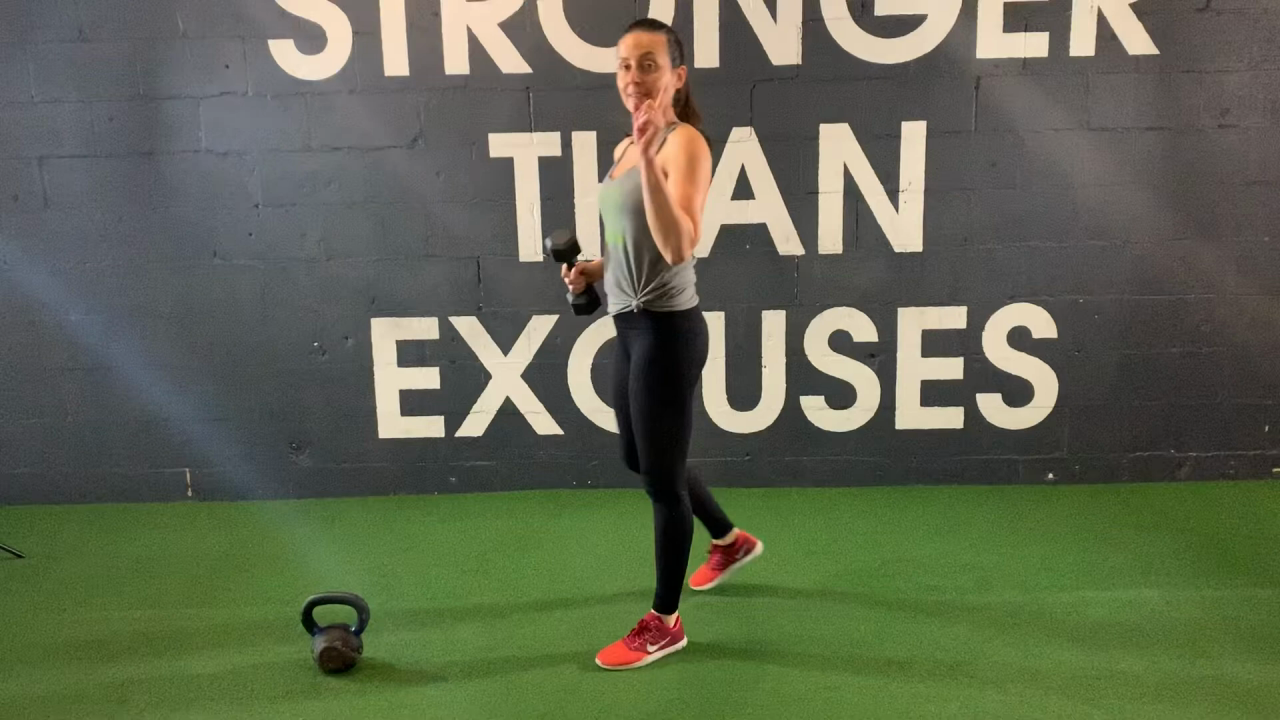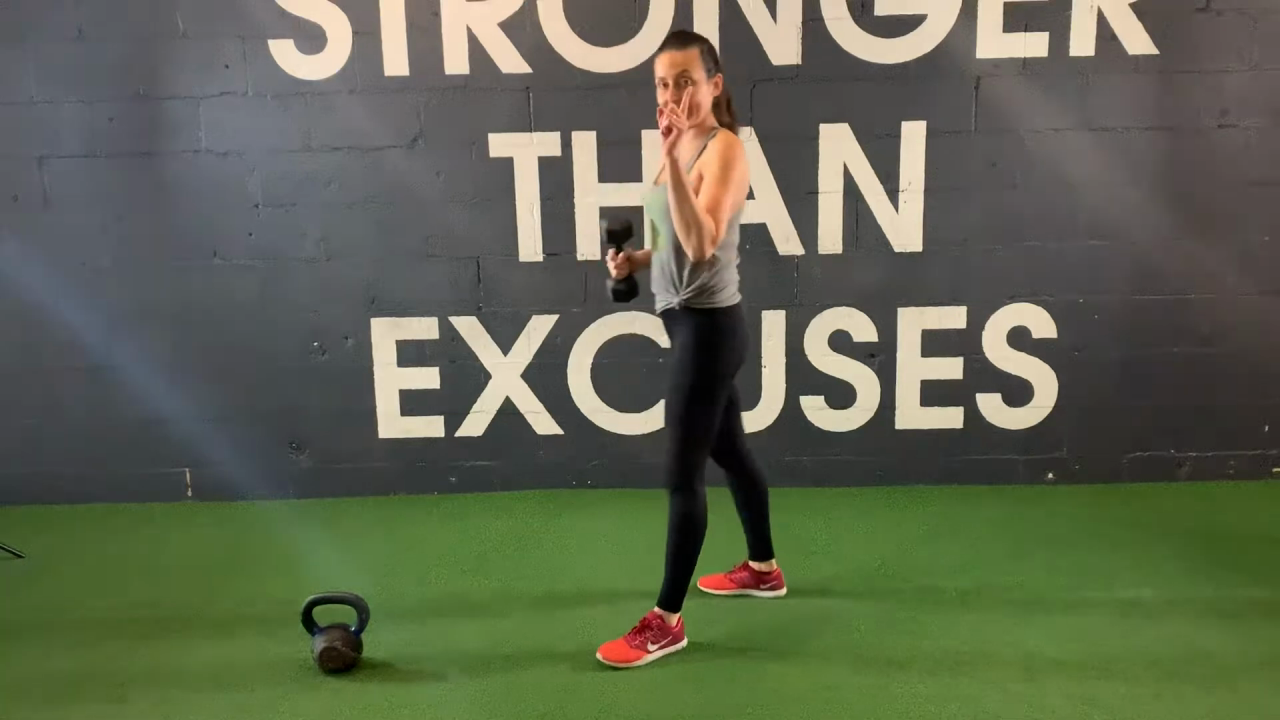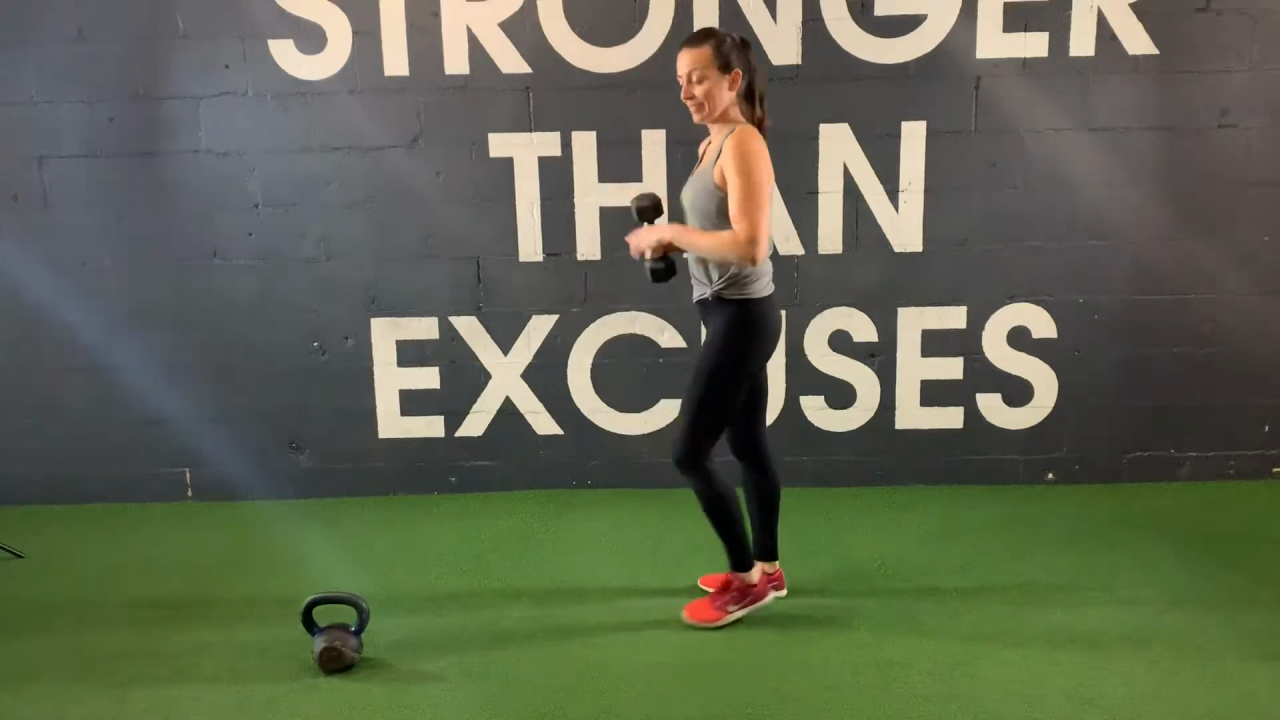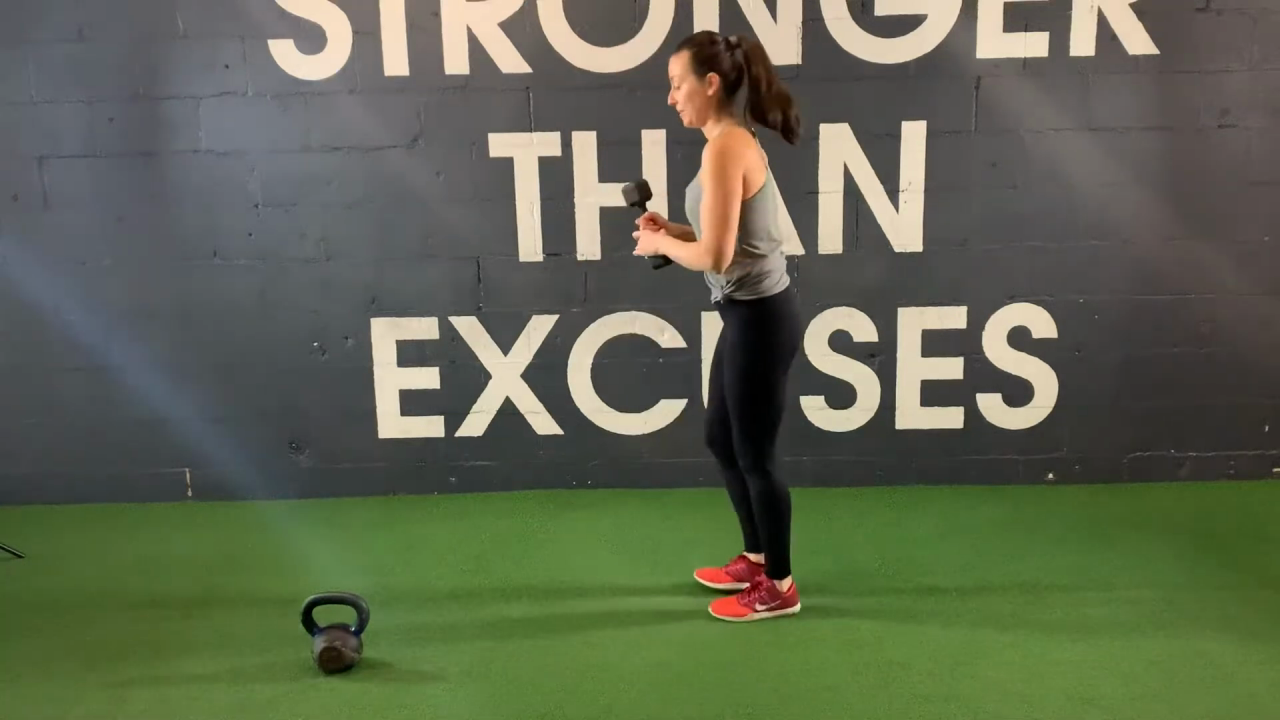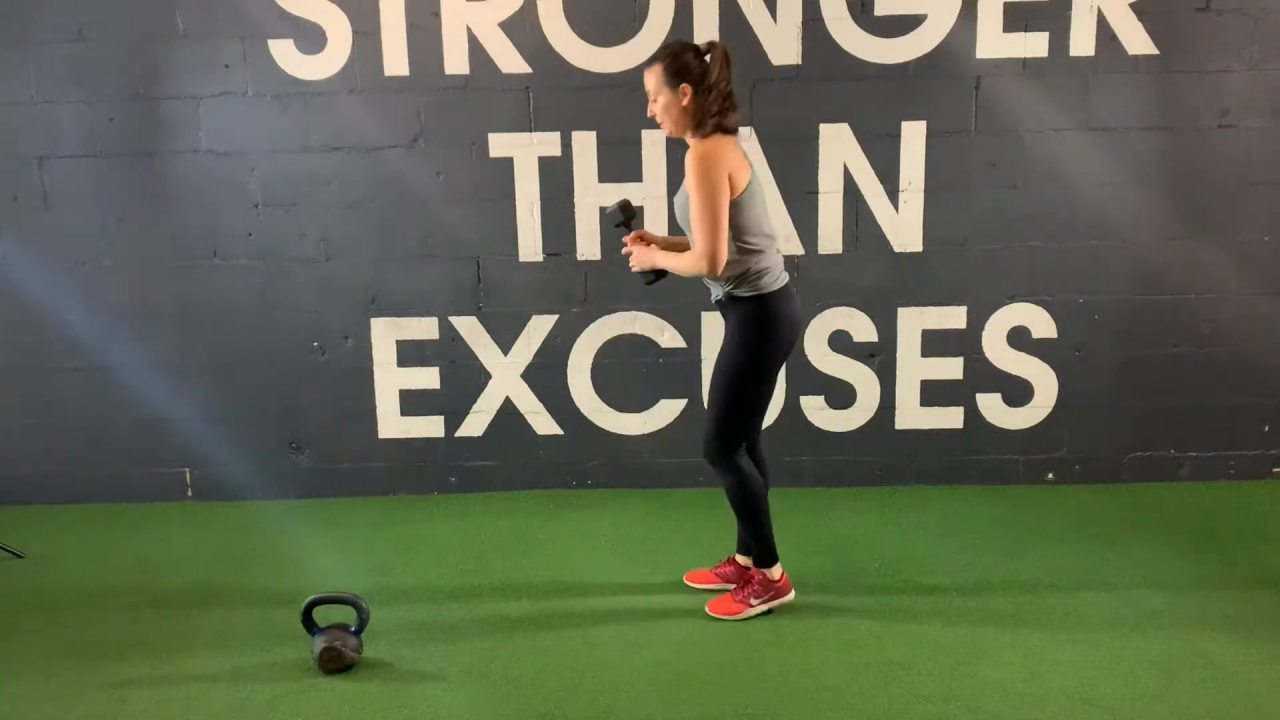
dt=0.3s
person 1, frame 1
left shoulder: (685, 144)
right shoulder: (627, 146)
left elbow: (677, 248)
left wrist: (647, 161)
right wrist: (595, 268)
left hip: (667, 330)
right hip: (631, 327)
left knee: (661, 478)
right knee: (642, 460)
left ankle: (663, 622)
right ankle: (729, 539)
person 1, frame 2
left shoulder: (725, 148)
right shoulder: (680, 149)
left elbow: (703, 246)
left wrist: (671, 161)
right wrist: (639, 258)
left hip: (709, 327)
right hip: (689, 322)
left knee: (682, 474)
right knee: (728, 450)
left ankle: (666, 619)
right ankle: (763, 567)
person 1, frame 3
left shoulder: (744, 144)
right shoulder: (714, 145)
left elbow: (749, 245)
left wrist: (671, 236)
right wrist: (671, 238)
left hip: (741, 319)
right hip: (734, 315)
left knee: (690, 454)
right knee: (747, 446)
left ankle: (751, 576)
right ankle: (764, 565)
person 1, frame 4
left shoulder: (726, 149)
right shoulder: (731, 143)
left elbow: (716, 256)
left wrist: (661, 244)
right wrist: (674, 231)
left hip: (758, 317)
right hip: (750, 313)
left knee: (755, 456)
right knee: (722, 441)
left ankle: (778, 588)
right ankle: (755, 558)
person 1, frame 5
left shoulder: (704, 154)
right shoulder: (716, 146)
left elbow: (711, 260)
left wrist: (656, 261)
right wrist: (661, 243)
left hip: (759, 314)
right hip: (755, 310)
left knee: (721, 448)
right knee: (739, 445)
left ankle: (769, 575)
right ankle: (745, 562)
